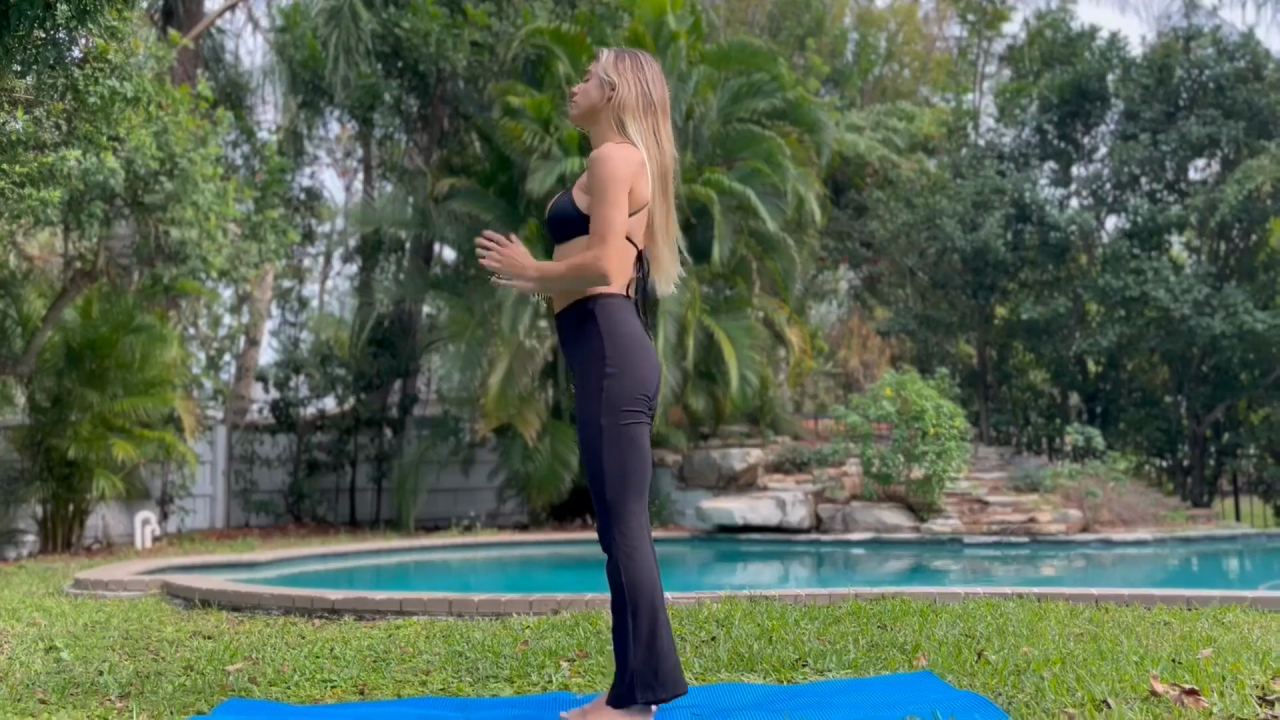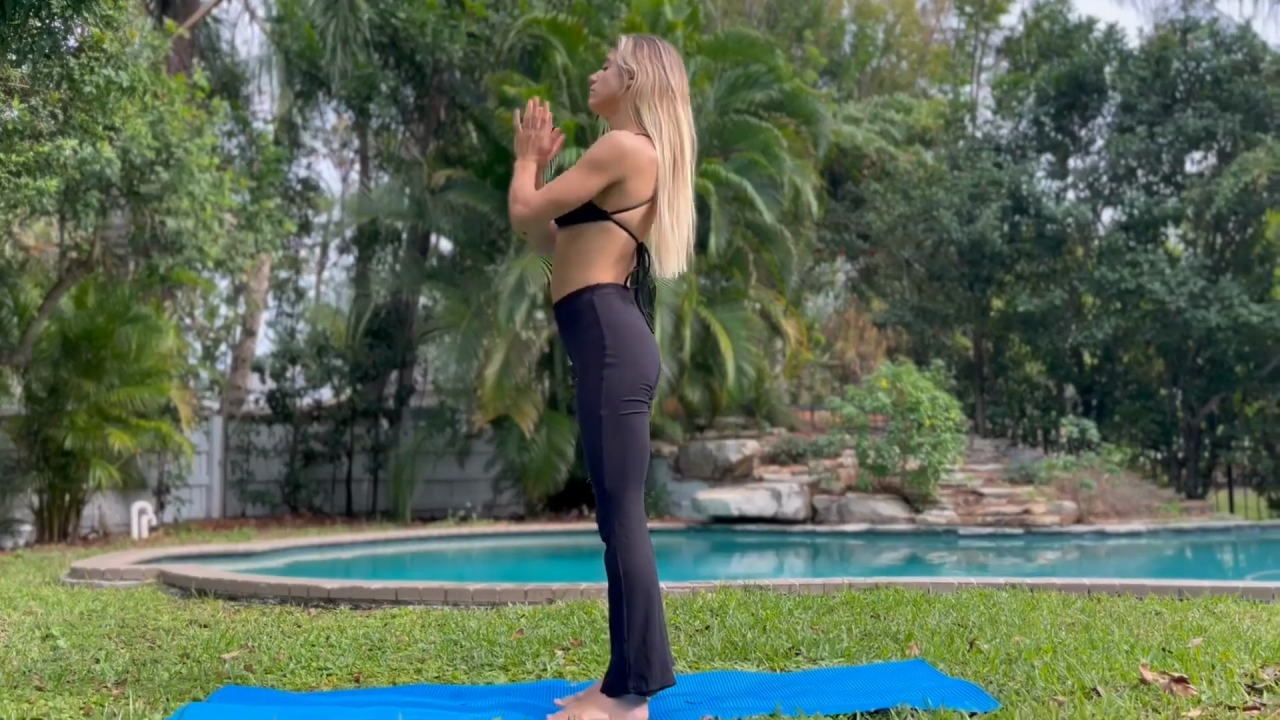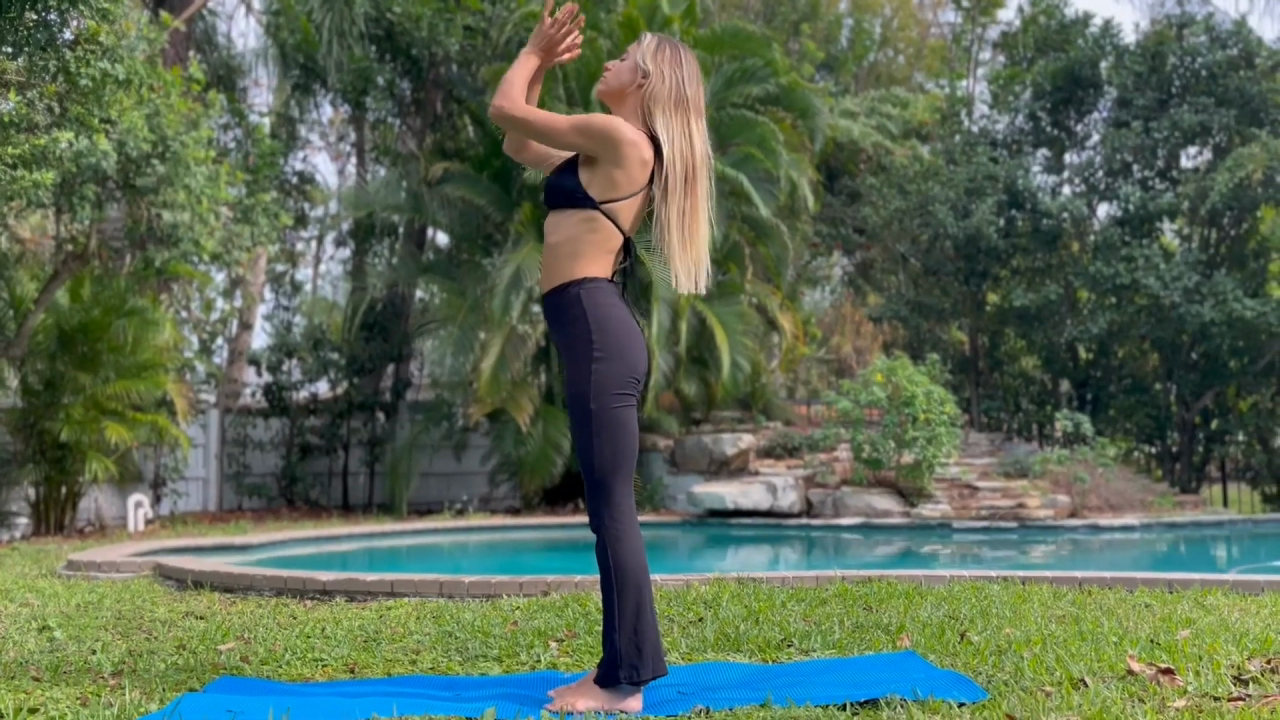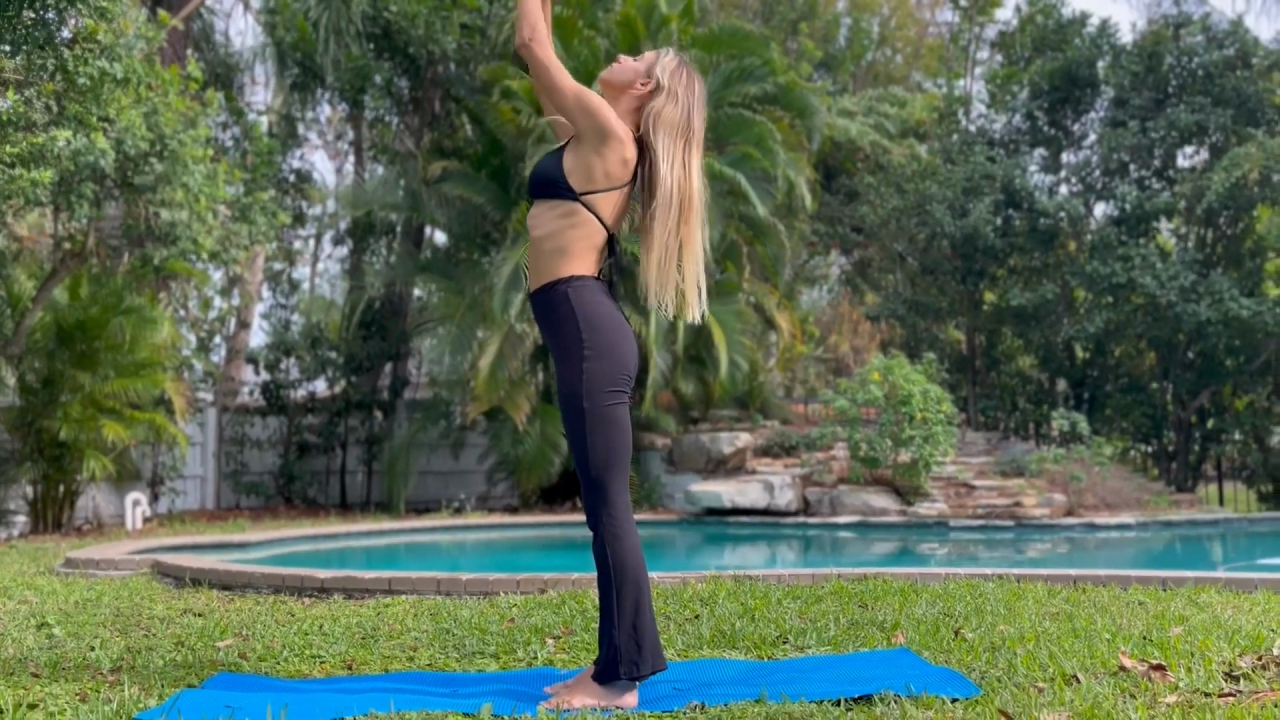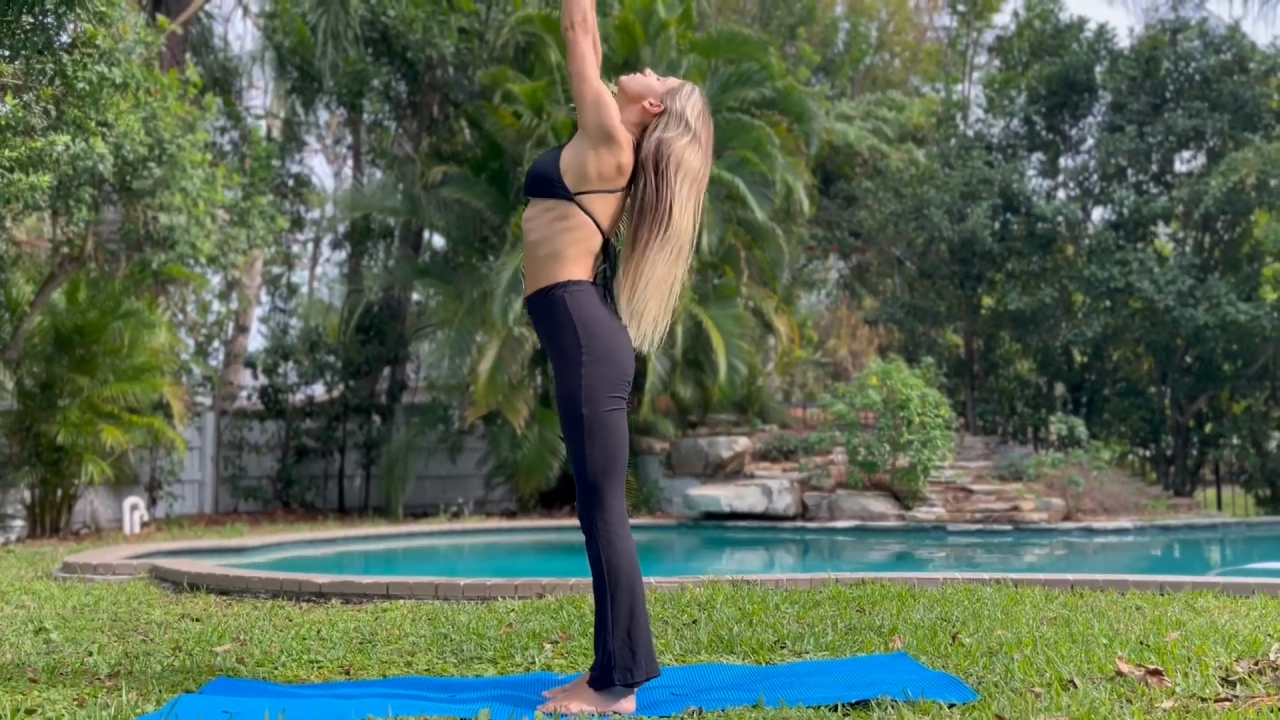
dt=0.4s
person 1, frame 1
left shoulder: (615, 158)
right shoulder: (615, 166)
left elbow: (596, 265)
left wrist: (530, 273)
right wrist: (533, 268)
left hip: (610, 354)
right hip: (609, 354)
left knee: (624, 529)
right knee: (623, 530)
person 1, frame 2
left shoulder: (624, 147)
right shoulder: (625, 157)
left elbow: (525, 214)
right elbow: (543, 237)
left wrist: (528, 157)
right wrist: (537, 164)
left hip: (609, 342)
right hip: (606, 343)
left knee: (621, 519)
right knee: (619, 519)
person 1, frame 3
left shoulder: (619, 138)
right shoulder: (605, 150)
left elbow: (504, 108)
right elbow: (519, 143)
right wrist: (541, 63)
left hip: (596, 335)
right hip: (595, 336)
left knee: (611, 509)
right knee: (609, 510)
person 1, frame 4
left shoulder: (608, 132)
right shoulder: (594, 139)
right elbow: (538, 68)
left hip: (586, 332)
right hip: (586, 332)
left knee: (608, 506)
right knee: (604, 507)
left ankle: (620, 677)
right ankle: (618, 664)
person 1, frame 5
left shoulder: (609, 138)
right shoulder: (605, 144)
left hip: (583, 334)
right hip: (582, 336)
left knee: (602, 510)
right knee: (599, 510)
